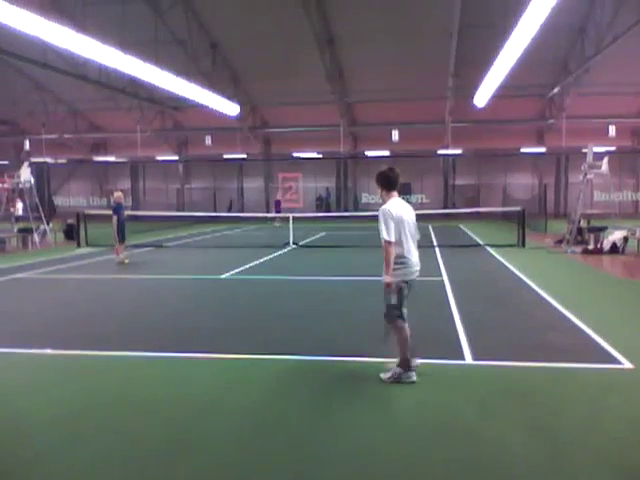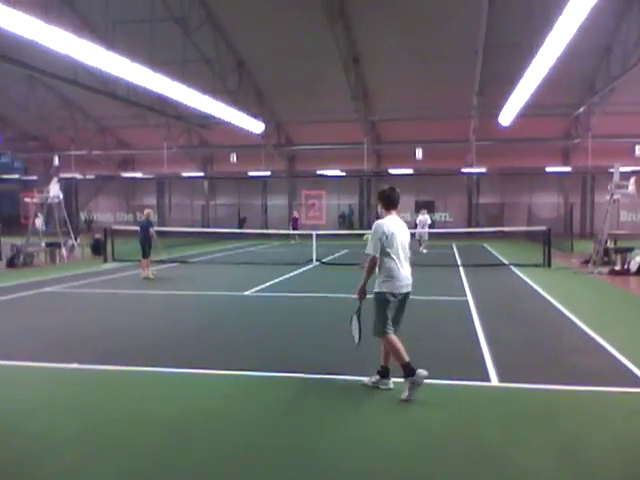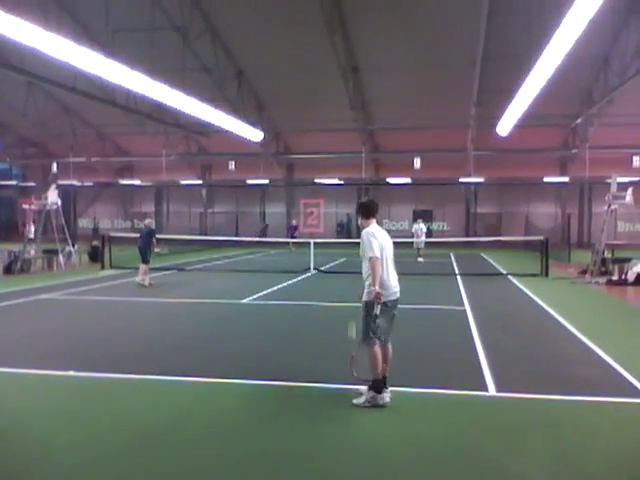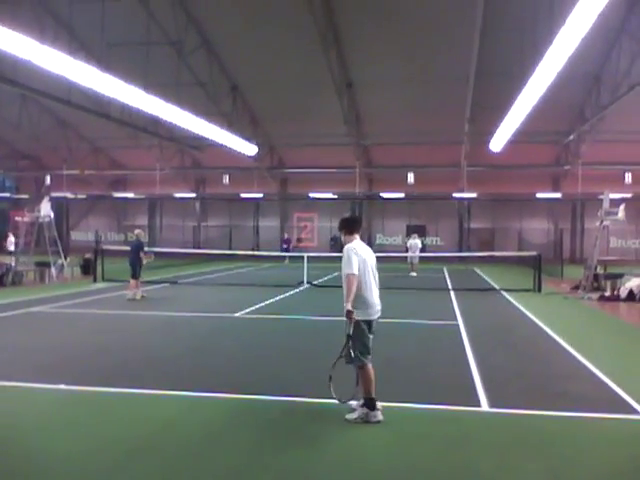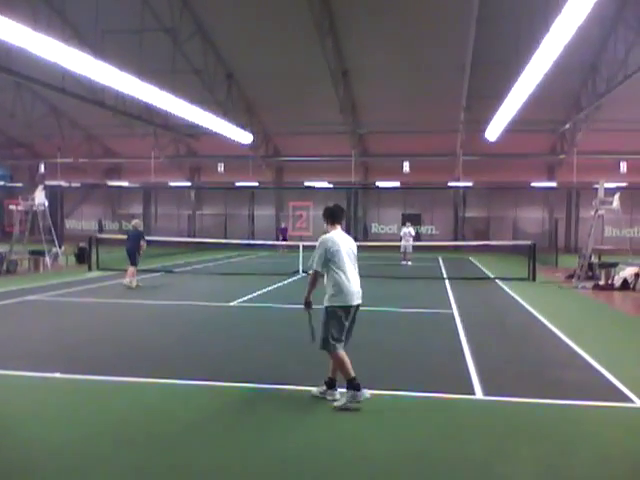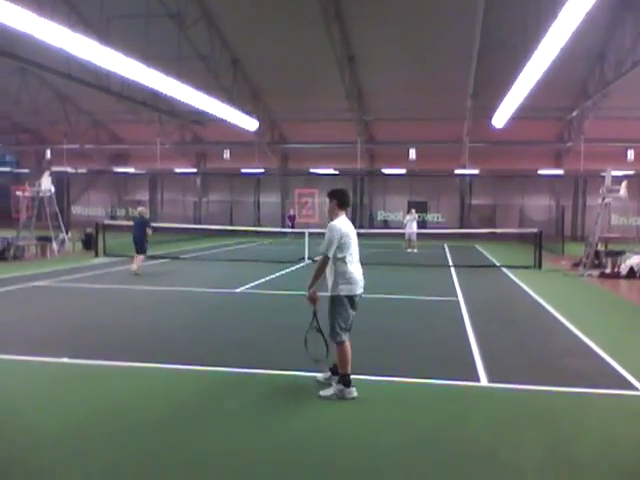
dt=0.7s
person 1, frame 1
left shoulder: (387, 209)
right shoulder: (407, 207)
left elbow: (389, 244)
left wrist: (387, 275)
left hip: (398, 271)
right hip: (411, 267)
left knee: (397, 319)
right knee: (397, 316)
left ankle: (405, 369)
right ankle: (406, 360)
person 1, frame 2
left shoulder: (380, 225)
right shoulder: (403, 226)
left elbow: (373, 259)
left wrist: (363, 285)
left hip: (388, 285)
right hip: (404, 284)
left knee: (385, 332)
right knee: (388, 330)
left ankle: (412, 373)
right ankle: (384, 375)
person 1, frame 3
left shoulder: (368, 232)
right shoulder: (382, 232)
left elbow: (375, 260)
left wrist: (375, 286)
left hip: (379, 293)
right hip: (392, 292)
left knee: (371, 340)
right knee: (384, 339)
left ankle: (377, 391)
right ankle: (382, 385)
person 1, frame 4
left shoulder: (350, 248)
right shoulder: (367, 249)
left elbow: (352, 277)
left wrist: (348, 303)
left hip: (360, 310)
right hip: (371, 308)
left knee: (361, 360)
right knee: (364, 357)
left ankle: (371, 409)
right ankle: (369, 401)
person 1, frame 5
left shoulder: (325, 240)
right shoulder: (350, 241)
left elbow: (316, 272)
left wrist: (308, 296)
left hip: (338, 298)
right hip: (354, 296)
left knee: (332, 345)
right knee: (338, 344)
left ankle: (355, 389)
right ankle: (330, 386)
person 1, frame 6
left shoulder: (335, 226)
right shoulder: (347, 225)
left elbow: (325, 259)
left wrist: (312, 287)
right wrist: (327, 281)
left hip: (343, 287)
right hip: (354, 284)
left knee: (339, 335)
right knee: (342, 333)
left ankle: (346, 385)
right ankle: (337, 372)
